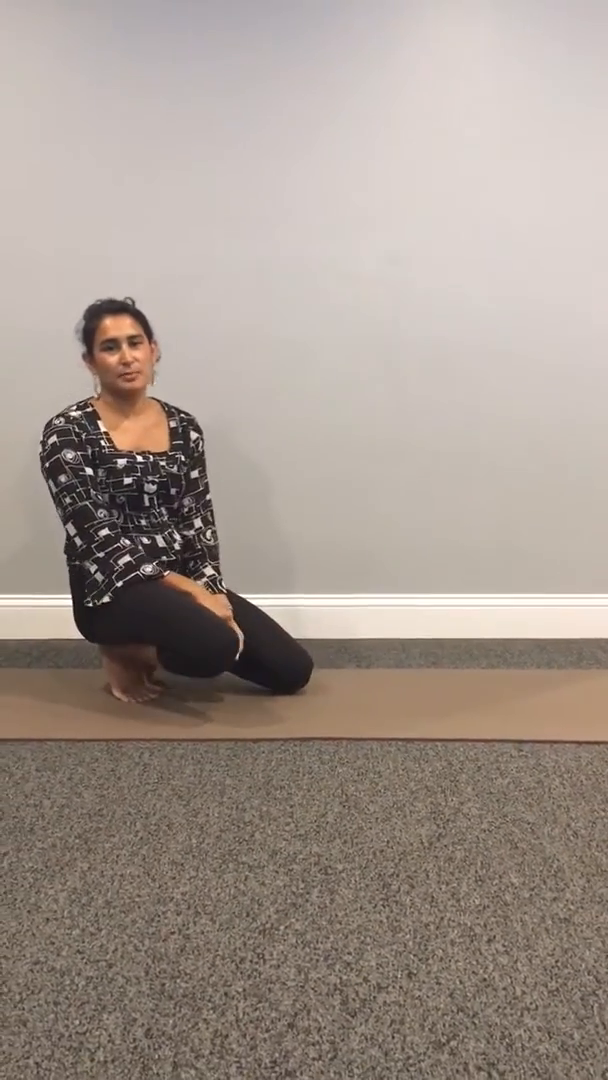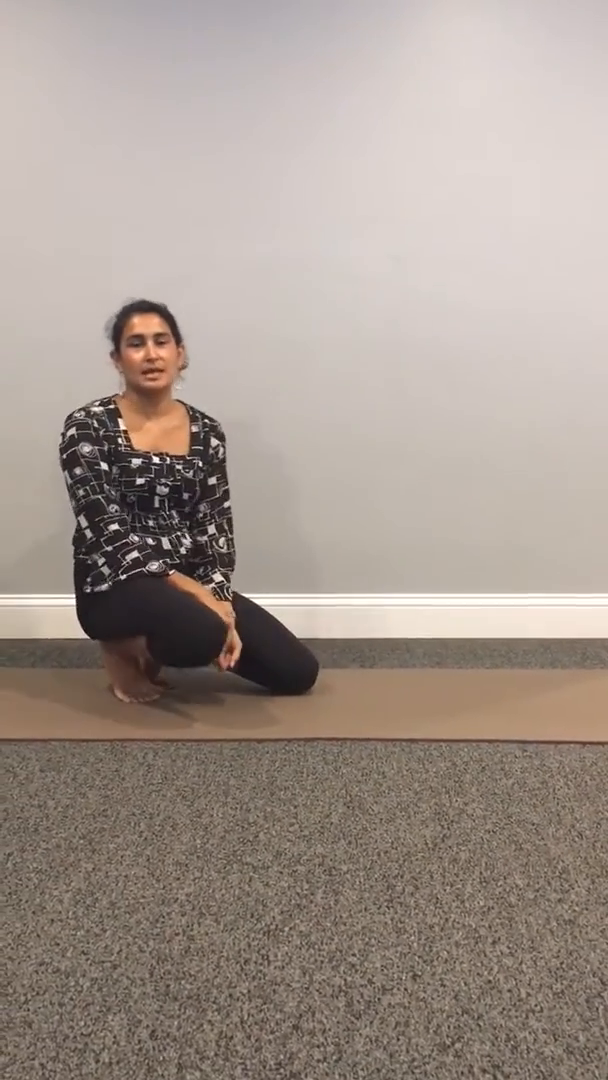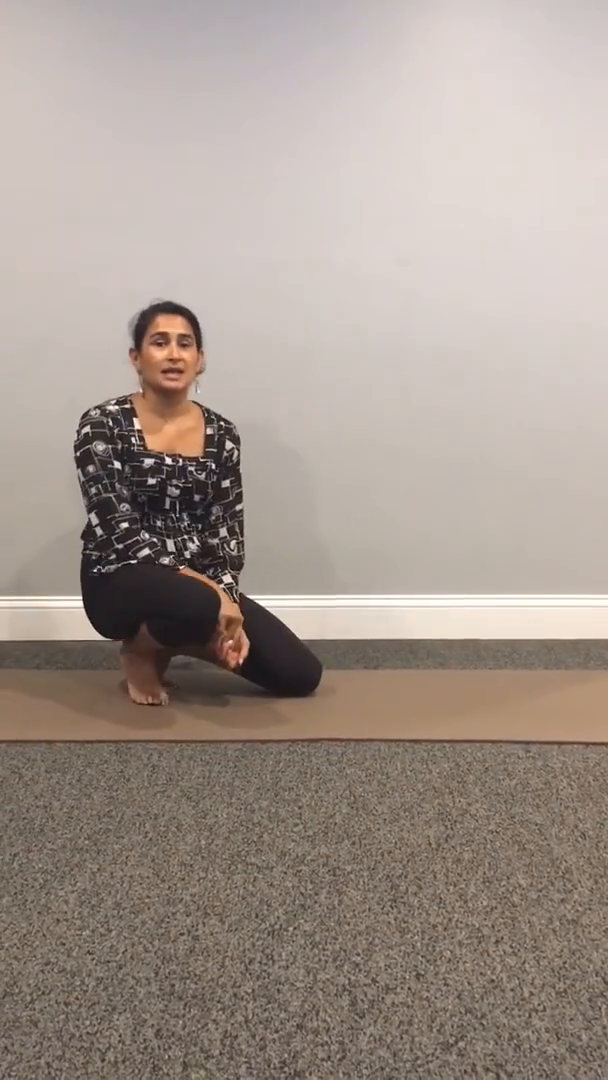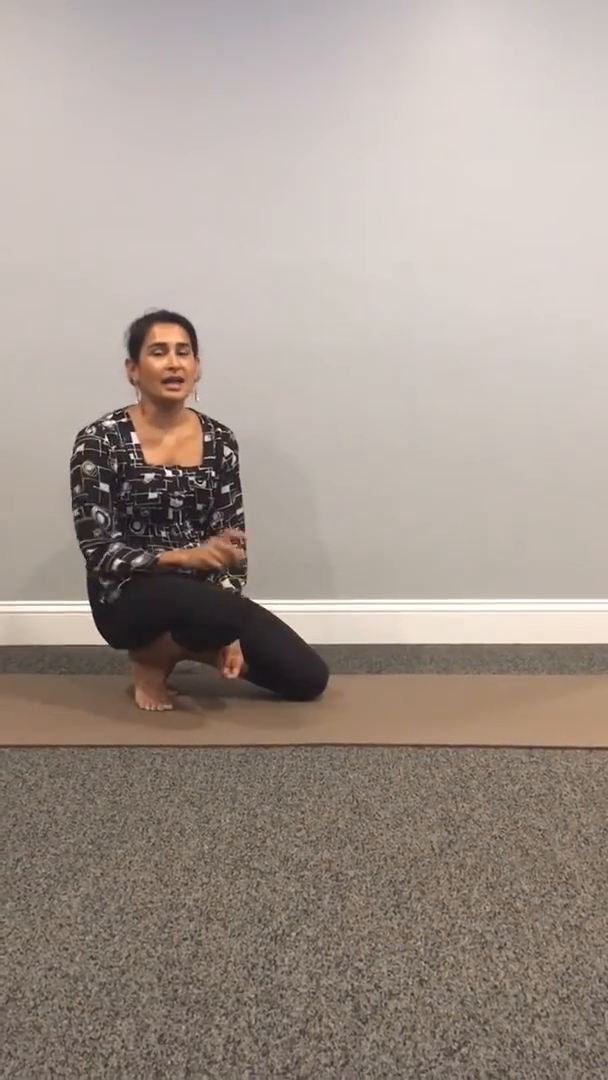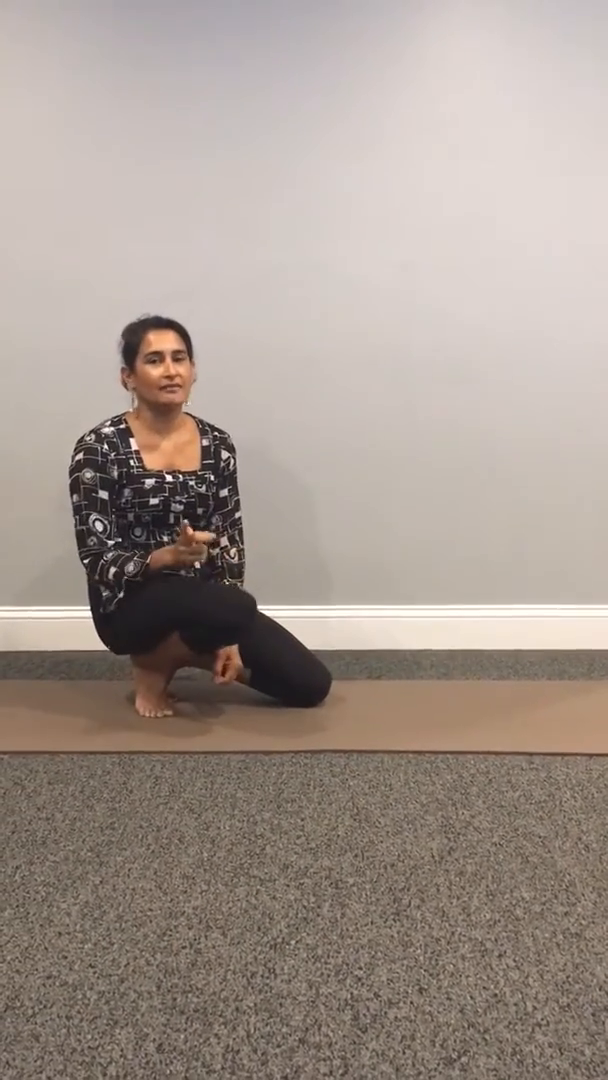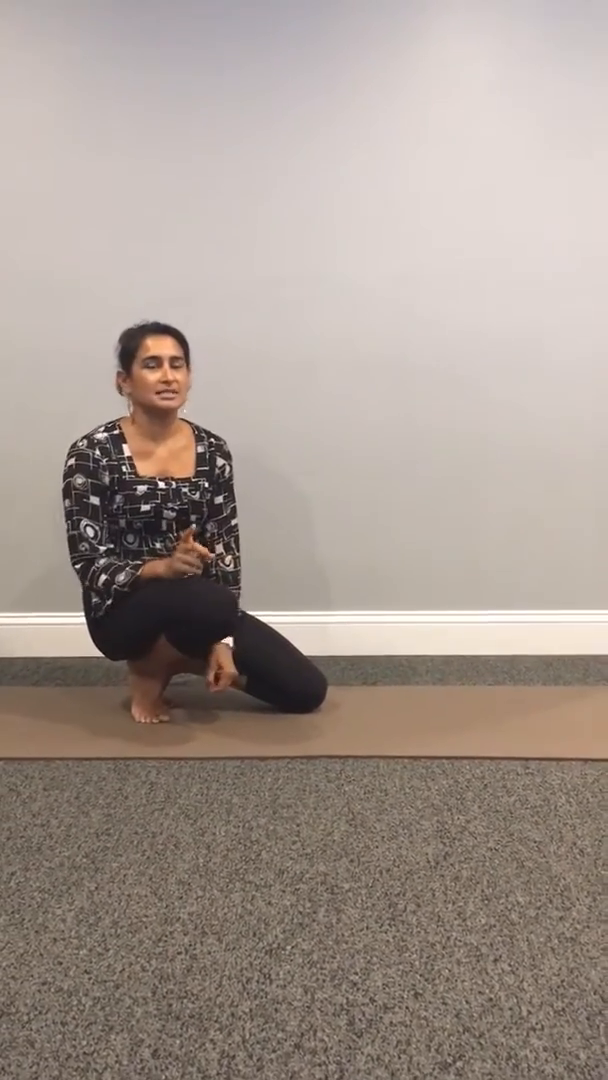
dt=0.3s
person 1, frame 1
left shoulder: (184, 427)
right shoulder: (68, 433)
left elbow: (200, 522)
right elbow: (99, 539)
left wrist: (213, 596)
right wrist: (191, 592)
left hip: (184, 582)
right hip: (111, 591)
left knee: (293, 670)
right knee: (217, 646)
left ankle: (153, 646)
right ankle: (124, 651)
person 1, frame 2
left shoulder: (206, 432)
right shoulder: (87, 428)
left elbow: (216, 528)
right elbow: (109, 533)
left wrist: (220, 604)
right wrist: (196, 594)
left hip: (192, 582)
right hip: (115, 586)
left knee: (298, 672)
right knee: (200, 634)
left ankle: (156, 644)
right ankle: (125, 649)
person 1, frame 3
left shoulder: (221, 434)
right shoulder: (102, 425)
left elbow: (228, 529)
right elbow: (119, 530)
left wrist: (225, 606)
right wrist: (211, 598)
left hip: (200, 583)
right hip: (120, 584)
left knee: (301, 675)
right knee: (195, 604)
left ankle: (171, 639)
right ankle: (141, 650)
person 1, frame 4
left shoulder: (219, 440)
right shoulder: (100, 441)
left elbow: (230, 537)
right elbow: (100, 550)
left wrist: (230, 629)
right wrist: (187, 556)
left hip: (203, 590)
right hip: (129, 596)
left knee: (309, 679)
right knee: (218, 608)
left ankle: (181, 643)
right ankle: (151, 657)
person 1, frame 5
left shoulder: (216, 444)
right shoulder: (98, 449)
left elbow: (229, 541)
right elbow: (97, 558)
left wrist: (227, 633)
right wrist: (169, 555)
left hip: (204, 598)
right hip: (131, 603)
left knee: (311, 684)
right knee: (234, 606)
left ankle: (183, 650)
right ankle: (153, 662)
person 1, frame 6
left shoulder: (212, 451)
right shoulder: (92, 454)
left elbow: (225, 548)
right elbow: (90, 564)
left wrist: (221, 638)
right wrist: (163, 567)
left hip: (198, 605)
right hip: (125, 609)
left knee: (307, 691)
right knee: (212, 604)
left ankle: (180, 656)
right ankle: (148, 668)
